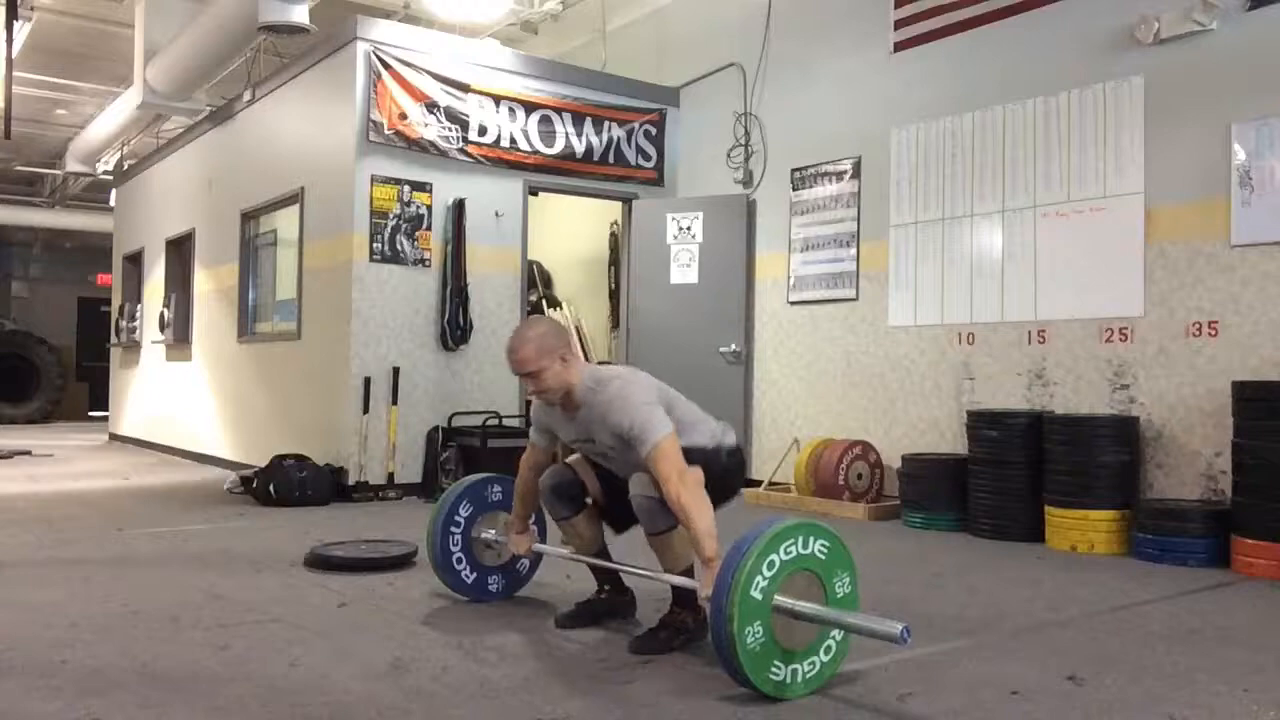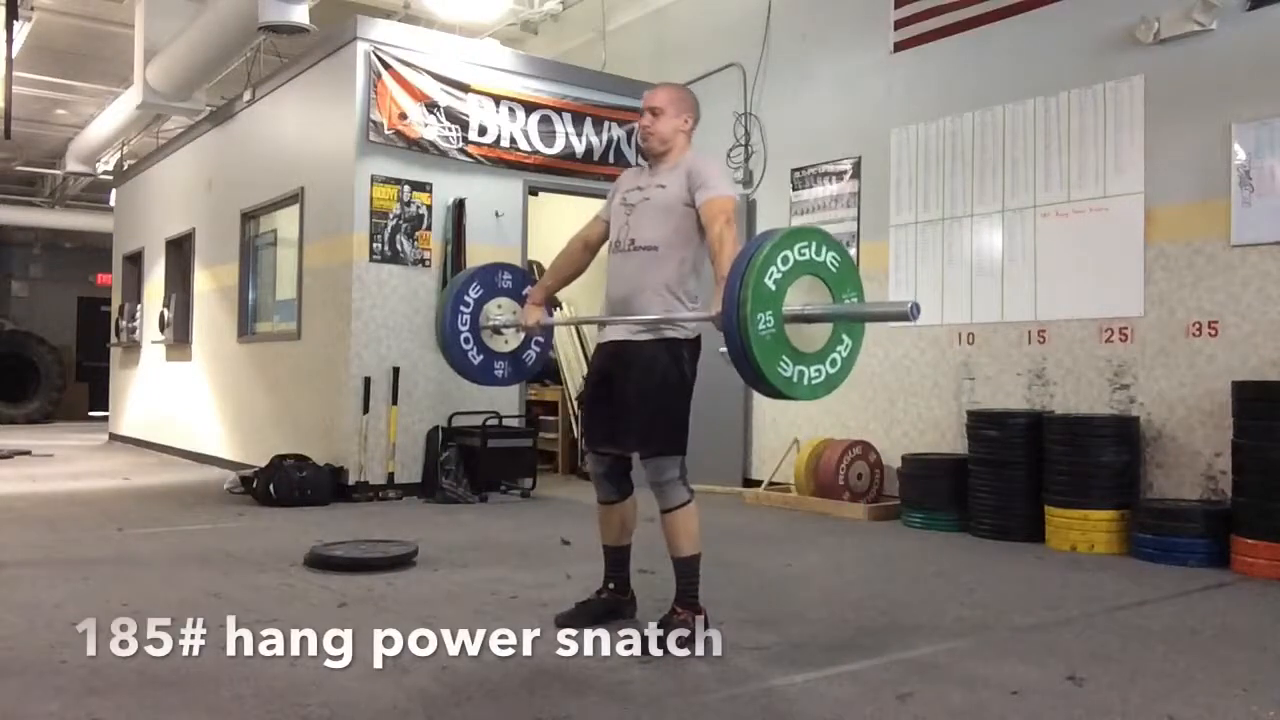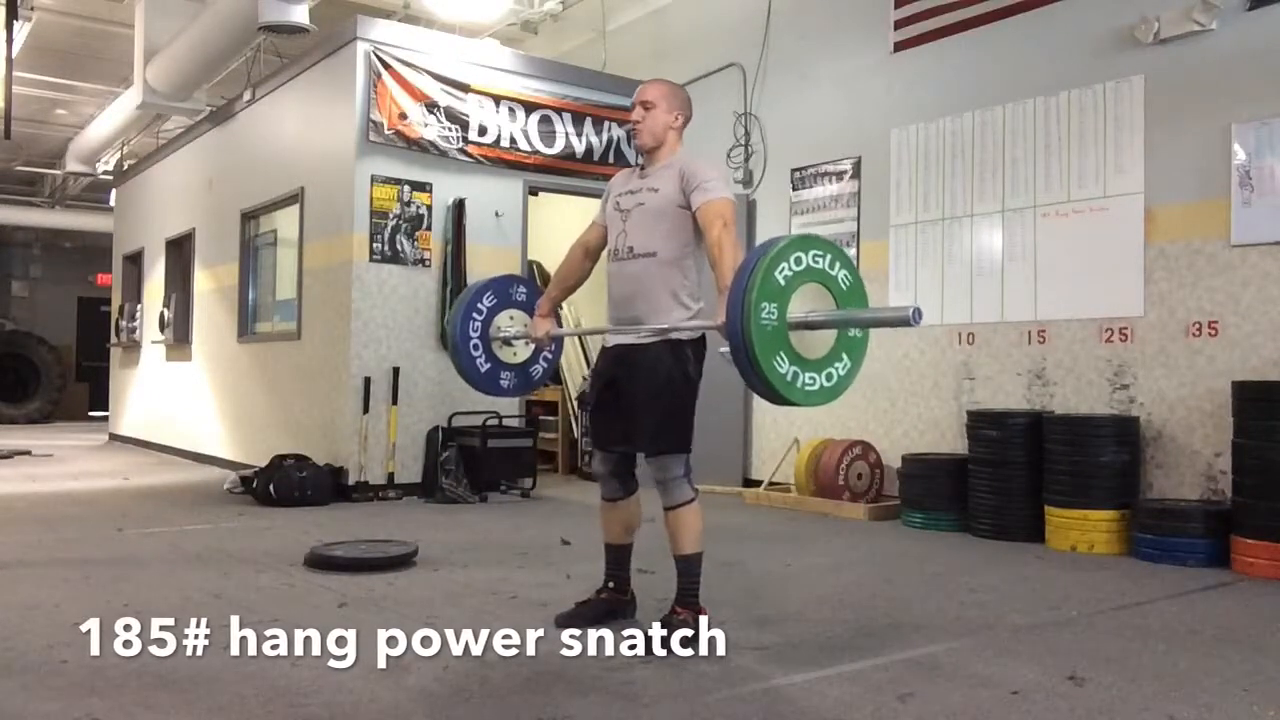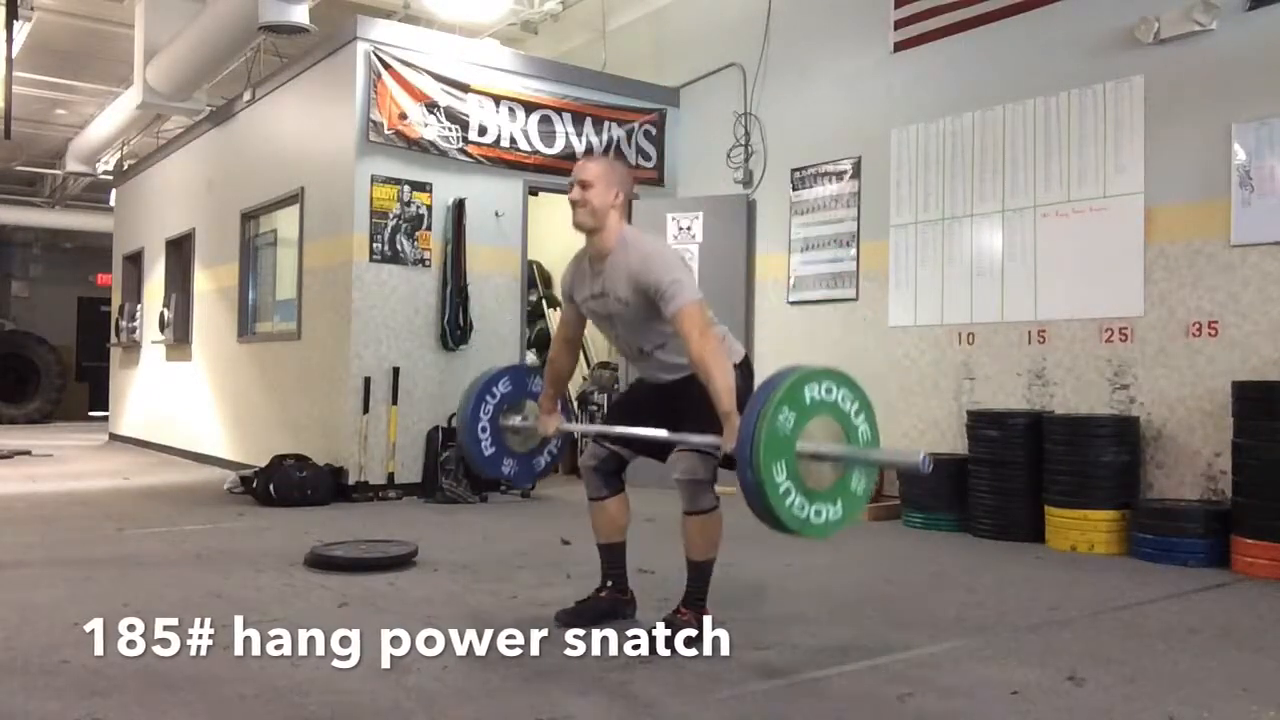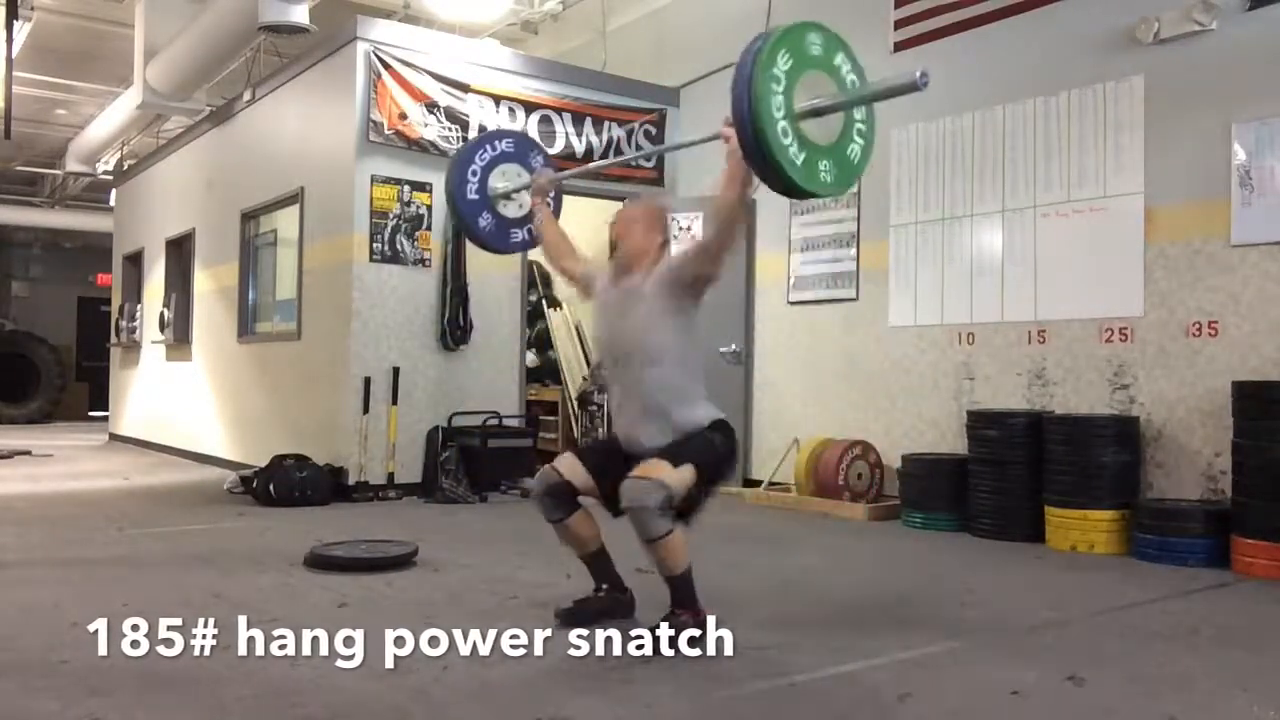
dt=1s
person 1, frame 1
left shoulder: (623, 397)
right shoulder: (546, 406)
left elbow: (677, 483)
right elbow: (532, 466)
left wrist: (712, 563)
right wrist: (519, 526)
left hip: (711, 456)
left knee: (645, 488)
right knee: (554, 483)
left ankle: (687, 612)
right ankle: (612, 591)
person 1, frame 2
left shoulder: (700, 171)
right shoulder: (629, 181)
left elbow: (721, 226)
right elbow: (585, 243)
left wrist: (726, 294)
right wrist: (536, 298)
left hip: (665, 342)
right hip: (613, 340)
left knee: (664, 472)
right knee: (605, 467)
left ankle: (689, 609)
right ankle: (616, 591)
person 1, frame 3
left shoulder: (695, 173)
right shoulder: (620, 184)
left elbow: (721, 230)
right elbow: (586, 249)
left wrist: (729, 298)
right wrist: (545, 308)
left hip: (669, 344)
right hip: (618, 344)
left knee: (670, 472)
right knee: (611, 470)
left ankle: (689, 608)
right ankle: (616, 590)
person 1, frame 4
left shoulder: (651, 260)
right shoulder: (577, 272)
left elbow: (701, 341)
right elbow: (565, 343)
left wrist: (732, 422)
right wrist: (548, 406)
left hip: (709, 376)
right hip: (656, 379)
left knee: (691, 472)
right knee: (597, 461)
left ankle: (694, 610)
right ankle: (614, 590)
person 1, frame 5
left shoulder: (672, 283)
right shoulder: (605, 284)
left elbow: (722, 235)
right elbow: (566, 257)
left wrist: (740, 158)
right wrist: (540, 199)
left hip: (698, 437)
right hip: (637, 438)
left knee: (642, 493)
right knee: (551, 484)
left ankle: (688, 612)
right ankle: (611, 590)
